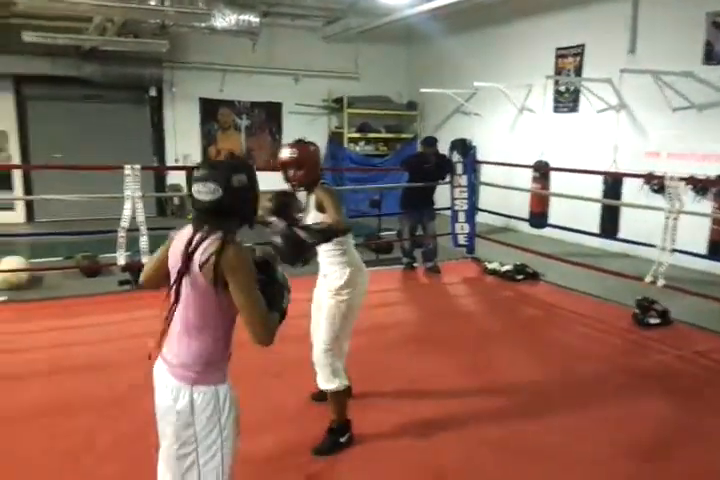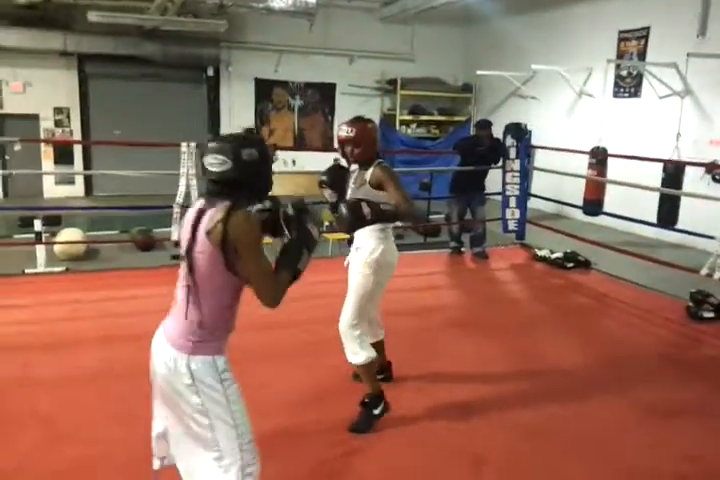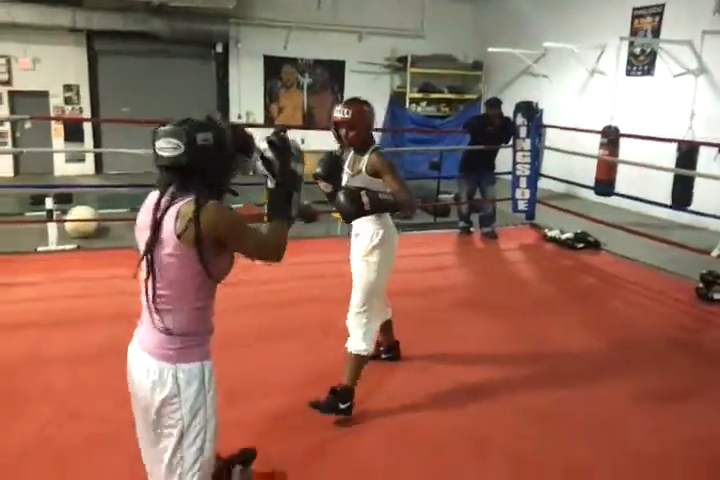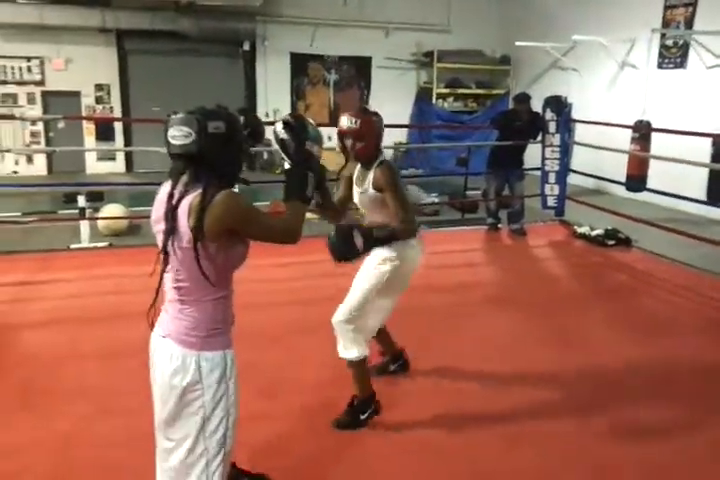
dt=0.3s
person 1, frame 1
left shoulder: (184, 236)
right shoulder: (230, 252)
left elbow: (147, 278)
right elbow: (263, 334)
right wrist: (275, 294)
left hip: (170, 372)
right hip: (198, 388)
person 1, frame 2
left shoulder: (201, 209)
right shoulder: (238, 220)
right elbow: (271, 297)
right wrist: (300, 242)
left hip: (169, 346)
right hip: (197, 360)
left knee: (180, 441)
person 1, frame 3
left shoulder: (154, 203)
right shoulder: (210, 215)
right elbow: (272, 250)
left wrist: (233, 155)
right wrist: (284, 182)
left hip: (145, 351)
right hip: (179, 366)
person 1, frame 4
left shoulder: (169, 192)
right shoulder: (223, 205)
right elbow: (289, 231)
left wrist: (242, 139)
right wrist: (301, 164)
left hip: (168, 341)
right hip: (200, 354)
person 2, frame 1
left shoulder: (324, 194)
right shoulder: (305, 197)
left elbow: (340, 225)
left hip: (343, 276)
right hip: (329, 273)
left knee: (326, 349)
right knee: (322, 337)
left ankle: (341, 428)
right ankle: (338, 387)
person 2, frame 2
left shoulder: (380, 172)
right shoulder: (352, 172)
left elbow: (408, 209)
right elbow: (346, 213)
left wrist: (376, 212)
right wrist: (333, 193)
left hip: (375, 251)
right hip: (361, 249)
left knee: (351, 324)
right knee: (366, 315)
left ankle: (375, 399)
right ankle: (380, 367)
person 2, frame 3
left shoulder: (376, 160)
right shoulder: (346, 156)
left elbow: (408, 202)
right elbow: (343, 201)
left wrist: (375, 203)
right wrist: (328, 183)
left hip: (376, 239)
right hip: (361, 235)
left knee: (361, 312)
right knee: (374, 298)
left ankle: (344, 395)
right ankle: (388, 347)
person 2, frame 4
left shoulder: (384, 173)
right shoulder: (352, 168)
left elbow: (408, 228)
right elbow: (336, 212)
left wrist: (365, 238)
right wrist: (317, 196)
left hip: (395, 254)
right hip: (383, 251)
left knee: (347, 320)
right knee: (368, 312)
left ankle: (365, 402)
right ankle: (395, 357)
person 3, frame 1
left shoulder: (441, 161)
right shoulder: (415, 159)
right elbow: (405, 166)
left hip: (427, 203)
right hip: (410, 202)
left knee: (430, 233)
right knee: (407, 233)
left ankle: (430, 262)
right ankle: (408, 261)
person 3, frame 2
left shoulder: (494, 144)
right shoulder: (467, 142)
right elbow: (457, 149)
left hip: (477, 187)
right hip: (460, 186)
left knee: (479, 218)
right knee: (456, 217)
left ankle: (478, 248)
right ankle: (455, 245)
person 3, frame 3
left shoulder: (505, 123)
right shoulder: (478, 121)
right elbow: (467, 129)
left hip: (487, 166)
right hip: (470, 165)
left knee: (489, 198)
right knee: (465, 197)
left ankle: (487, 228)
right ankle: (464, 225)
person 3, frame 4
left shoulder: (533, 118)
right shoulder: (506, 116)
right elbow: (495, 124)
left hip: (516, 162)
right hip: (498, 161)
left knee: (518, 194)
right knee: (493, 193)
left ankle: (516, 224)
right ankle: (493, 222)
